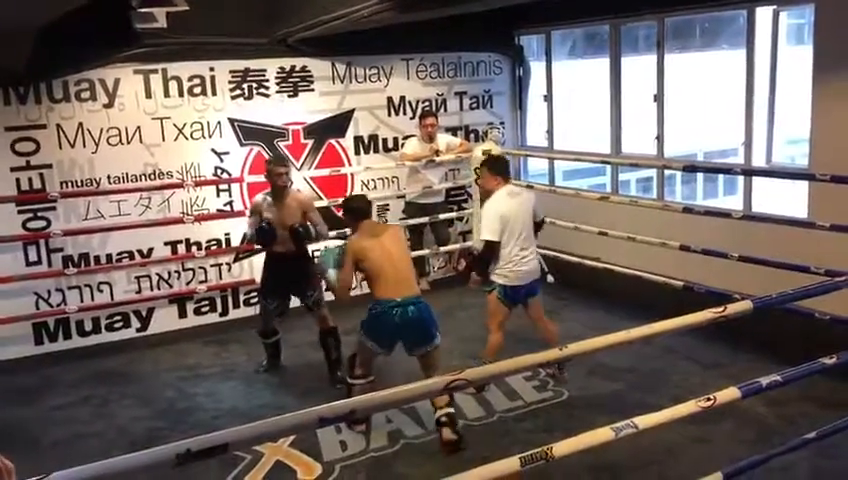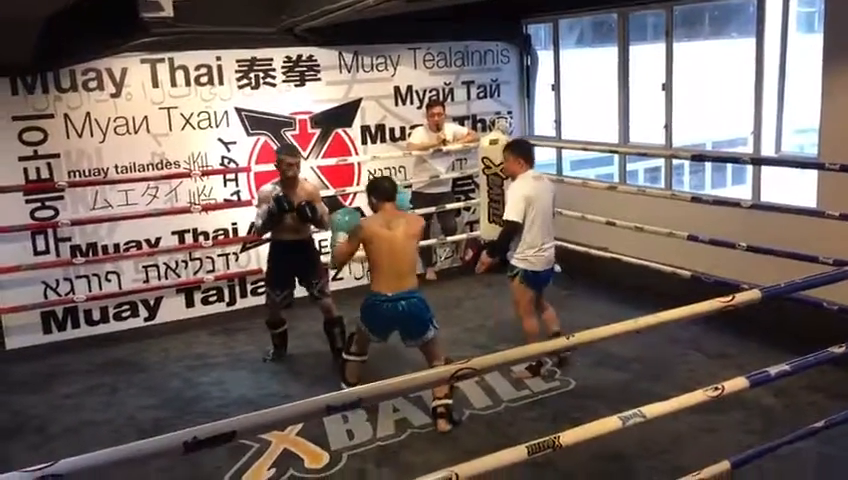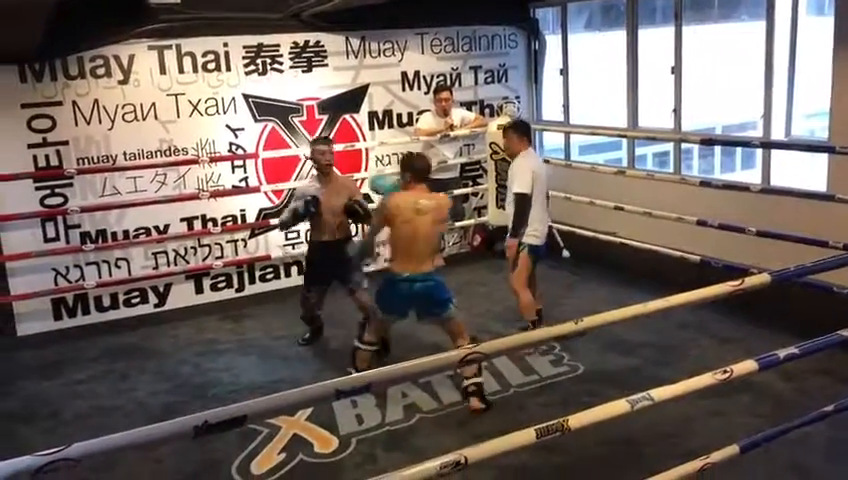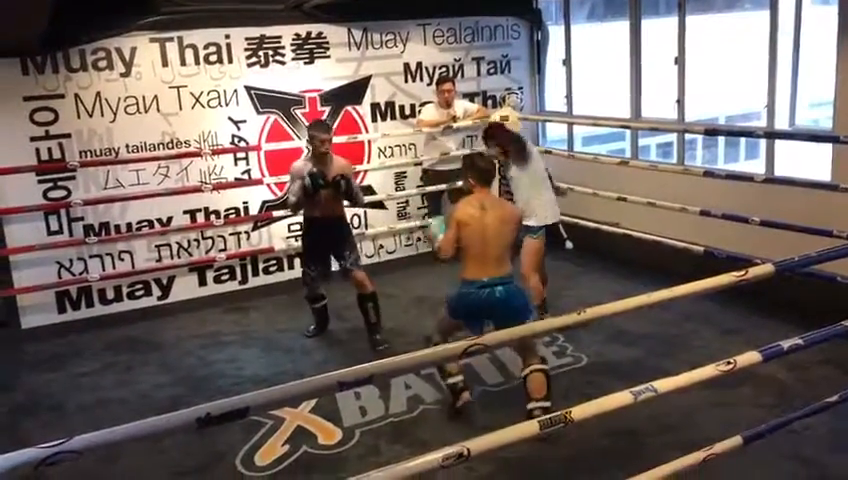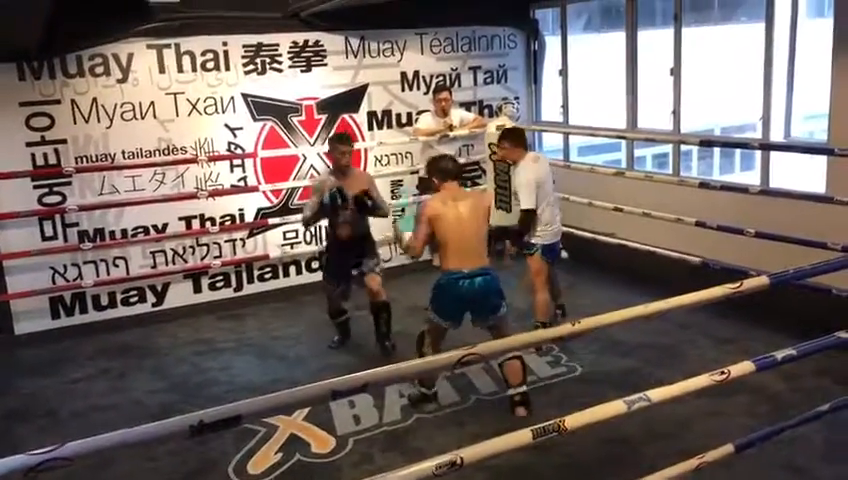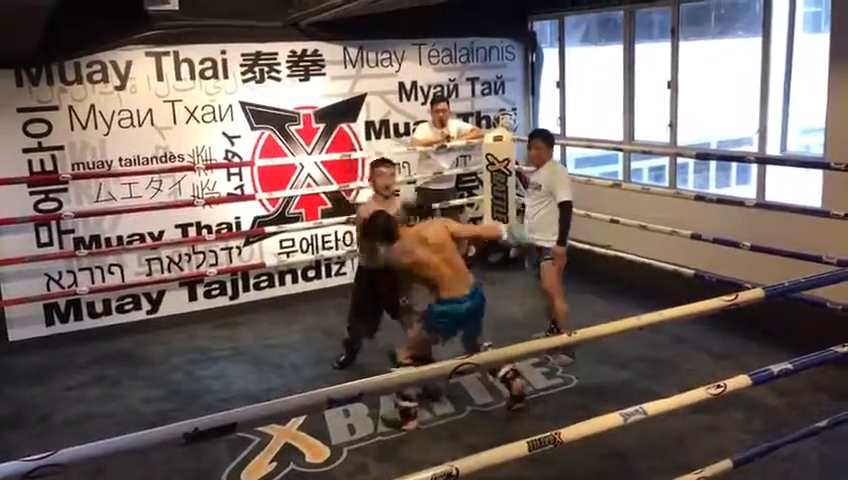
dt=0.5s
person 1, frame 1
left shoulder: (352, 246)
right shoulder: (396, 231)
left elbow: (343, 292)
left wrist: (330, 273)
left hip: (385, 312)
right hip: (418, 307)
left knee: (360, 364)
right knee: (431, 370)
left ankle: (358, 419)
right ankle: (448, 426)
person 1, frame 2
left shoulder: (364, 225)
right shoulder: (417, 222)
left elbow: (337, 261)
left wrist: (340, 233)
left hip: (379, 303)
right hip: (411, 302)
left knee: (356, 345)
right knee: (436, 359)
right ankle: (442, 414)
person 1, frame 3
left shoulder: (392, 202)
right shoulder: (444, 203)
left elbow: (370, 233)
left wrist: (362, 249)
right wrist: (392, 188)
left hip: (398, 283)
right hip: (430, 283)
left knee: (373, 331)
right knee: (461, 336)
right ankle: (474, 394)
person 1, frame 4
left shoulder: (460, 210)
right shoulder: (513, 211)
left elbow: (445, 253)
left wrist: (437, 235)
left hip: (472, 292)
right hip: (506, 290)
left knee: (440, 337)
right knee: (529, 353)
left ankle: (458, 390)
right ankle: (540, 412)
person 1, frame 5
left shoulder: (430, 206)
right shoulder: (484, 199)
left elbow: (414, 251)
left wrist: (402, 235)
left hip: (452, 283)
right hip: (485, 280)
left knee: (431, 340)
right knee: (503, 339)
left ankle: (426, 396)
right ankle: (520, 401)
person 1, frame 6
left shoulder: (400, 255)
right shoulder: (437, 224)
left elbow: (384, 255)
right elbow: (481, 232)
right wrist: (509, 233)
left hip: (449, 308)
right hip: (474, 296)
left knee: (403, 356)
right knee: (474, 346)
left ankle: (407, 417)
right ankle: (512, 380)
person 2, frame 1
left shoulder: (303, 200)
right shoulder: (259, 203)
left elbow: (324, 232)
right elbow: (250, 235)
left wrist: (310, 233)
right wrist: (258, 236)
left hip: (300, 261)
right hip: (274, 263)
left knee: (322, 315)
right knee: (266, 318)
left ankle: (336, 368)
right ankle: (273, 358)
person 2, frame 2
left shoulder: (310, 190)
right shoulder: (266, 192)
left elbow: (326, 224)
right elbow: (259, 230)
left wrist: (314, 217)
right wrist: (272, 214)
left hip: (306, 249)
right hip: (279, 251)
left knee: (326, 304)
right knee: (274, 307)
left ankle: (341, 354)
right ankle: (279, 347)
person 2, frame 3
left shoulder: (348, 185)
right shoulder: (305, 190)
left elbow: (367, 219)
right elbow: (284, 224)
left wrist: (361, 213)
right wrist: (298, 212)
left hip: (343, 250)
right hip: (318, 252)
left knee: (365, 303)
right knee: (310, 307)
left ankle: (381, 349)
right ankle: (315, 330)
person 2, frame 4
left shoulder: (343, 166)
right shoulder: (299, 168)
left elbow: (360, 201)
right elbow: (293, 206)
left wrist: (349, 190)
right wrist: (307, 189)
left hip: (338, 226)
right hip: (313, 228)
left knee: (360, 278)
right knee: (312, 283)
left ankle: (374, 332)
right ankle: (321, 321)
person 2, frame 5
left shoulder: (363, 178)
right shoulder: (320, 184)
left elbow: (384, 210)
right elbow: (307, 219)
left wrist: (372, 205)
right wrist: (325, 205)
left hip: (363, 242)
right hip: (336, 246)
left knee: (374, 287)
right knee: (333, 299)
left ankle: (386, 340)
right ankle: (344, 331)
person 2, frame 6
left shoulder: (399, 207)
right shoulder: (365, 210)
left hip: (394, 275)
right hip: (368, 278)
right knee: (356, 332)
right ankle: (350, 353)
person 3, frame 1
left shoulder: (493, 206)
right shoulder: (527, 195)
left elbow: (490, 248)
right elbow: (538, 225)
left wrist: (478, 271)
left hip: (506, 276)
right hip: (531, 270)
left knee: (494, 327)
right knee: (541, 319)
right ankle: (559, 364)
person 3, frame 2
left shoulder: (518, 188)
right shoulder: (546, 183)
left elbow: (511, 228)
left wrist: (491, 253)
left hip: (525, 261)
right hip: (546, 256)
left knee: (526, 313)
right knee: (541, 304)
left ankle: (537, 362)
right ankle: (560, 347)
person 3, frame 3
left shoulder: (521, 164)
right shoulder: (534, 160)
left elbow: (523, 203)
left wrist: (514, 237)
left hip: (527, 235)
right hip: (535, 232)
left knee: (518, 285)
right knee: (528, 280)
left ankle: (533, 332)
right ankle: (536, 323)
person 3, frame 4
left shoulder: (518, 151)
right shoulder: (520, 153)
left elbow: (516, 141)
right elbow: (544, 171)
right wrist: (553, 187)
left hip: (539, 218)
right hip: (534, 217)
left knee: (528, 270)
right knee: (536, 266)
left ankle: (538, 318)
right ankle: (541, 309)
person 3, frame 5
left shoulder: (524, 175)
right shoulder: (538, 159)
left elbow: (528, 215)
left wrist: (513, 242)
left hip: (540, 235)
right hip: (551, 230)
left knee: (539, 284)
right knee: (549, 276)
right ankle: (559, 313)
person 3, frame 6
left shoulder: (557, 173)
right shoulder: (533, 173)
left elbow: (565, 209)
left wrist: (561, 244)
left hip: (551, 243)
right hip: (535, 241)
left knee: (554, 292)
right knee: (547, 288)
right ankle: (554, 329)
person 4, frame 1
left shoulder: (444, 139)
right shoulder: (412, 142)
left elbow: (467, 146)
right elbow: (404, 158)
left wrist: (448, 154)
right wrist: (428, 154)
left hip: (438, 200)
right hip: (415, 202)
left knee: (444, 239)
right knee: (416, 243)
right ankle: (422, 277)
person 4, frame 2
left shoulder: (452, 128)
right shoulder: (419, 131)
left elbow: (474, 136)
right elbow: (410, 148)
left wrist: (456, 143)
right wrist: (435, 143)
left hip: (444, 190)
right hip: (421, 191)
left knee: (450, 228)
right knee: (423, 232)
right ankle: (429, 267)
person 4, frame 3
left shoulder: (459, 113)
right shoulder: (426, 117)
left elbow: (482, 121)
right elbow: (417, 133)
left wrist: (464, 128)
right wrist: (442, 129)
left hip: (452, 174)
right hip: (430, 175)
left knee: (458, 215)
person 4, frame 4
left shoulder: (461, 105)
right shoulder: (429, 108)
left elbow: (484, 112)
right elbow: (420, 125)
left wrist: (464, 121)
right wrist: (445, 120)
left hip: (455, 167)
right hip: (433, 168)
right knee: (434, 210)
person 4, frame 5
left shoulder: (458, 114)
right shoulder: (426, 118)
left elbow: (481, 121)
right elbow: (417, 133)
left wrist: (460, 129)
right wrist: (442, 129)
right ankle: (435, 254)
person 4, frame 6
left shoulder: (455, 125)
right shoulder: (424, 128)
left elbow: (478, 133)
right elbow: (415, 143)
left wrist: (458, 140)
right wrist: (438, 139)
left hip: (448, 186)
right hip: (426, 187)
